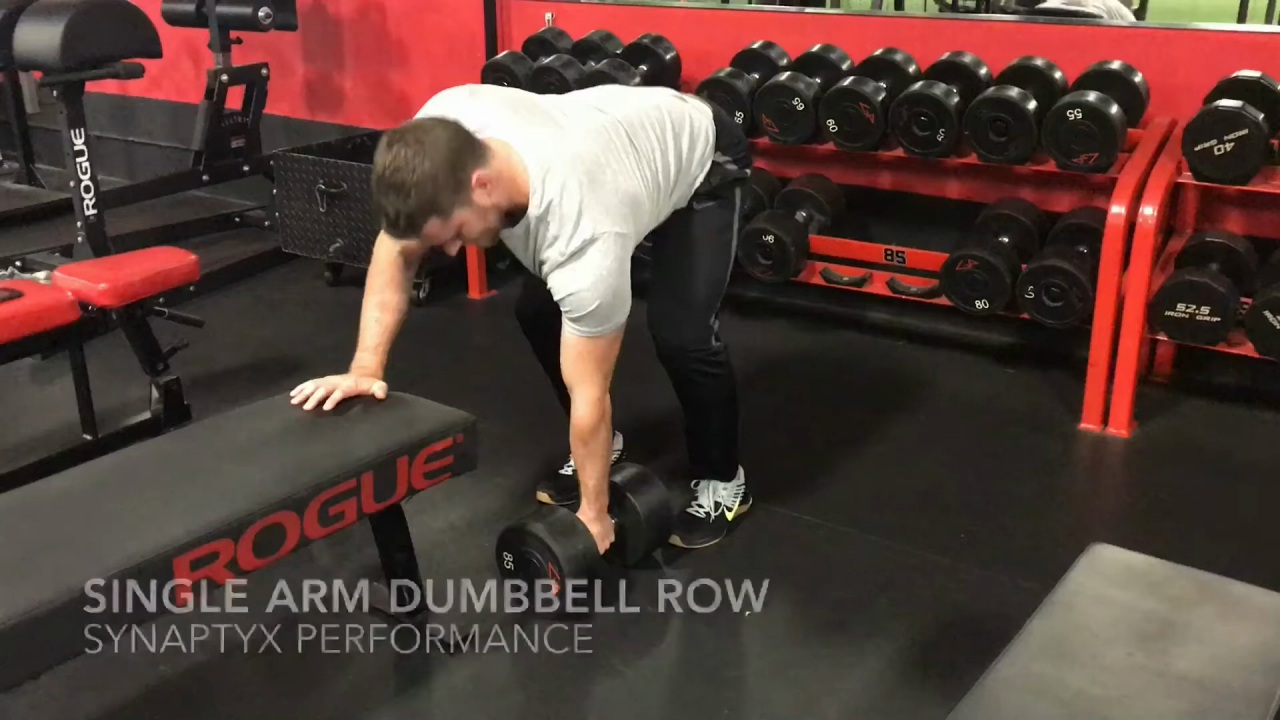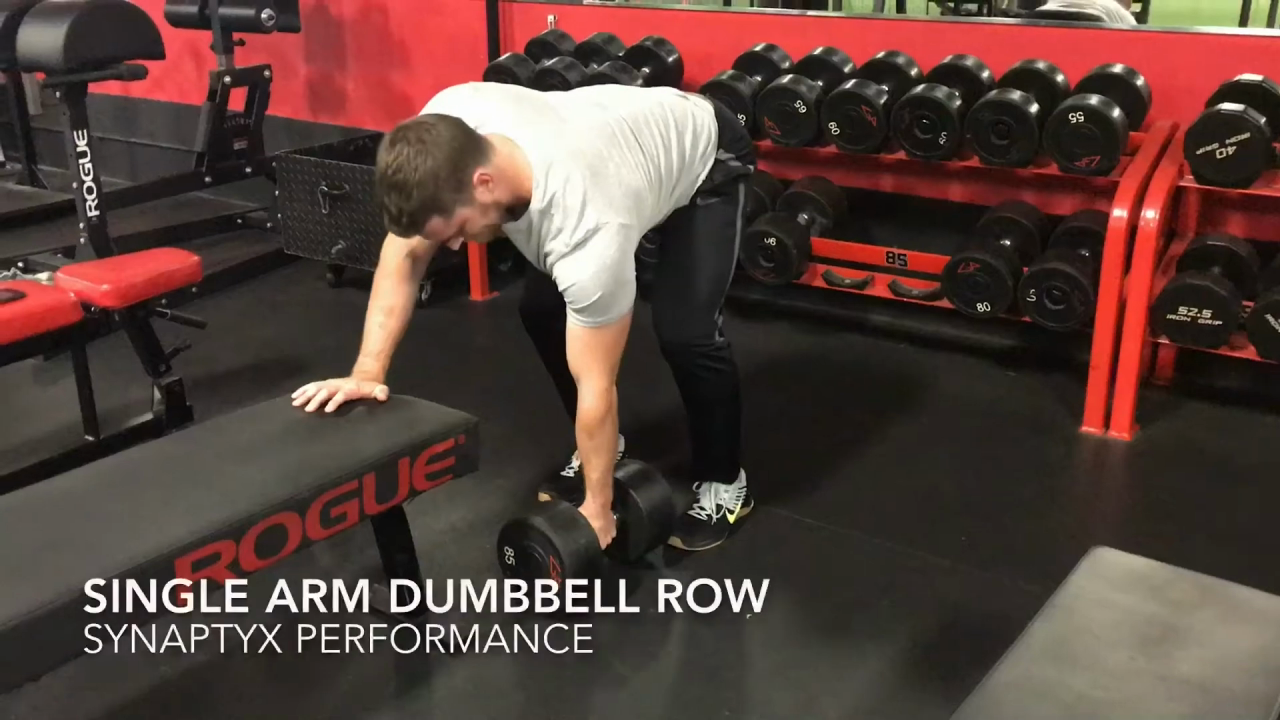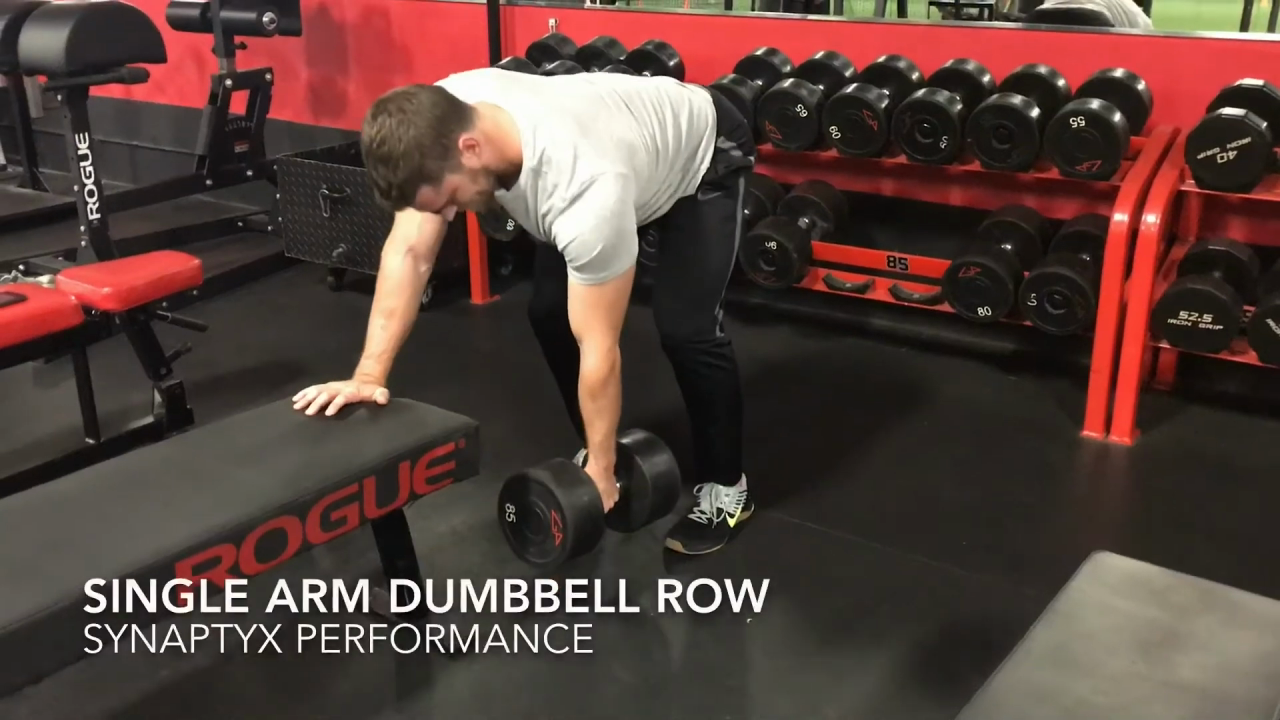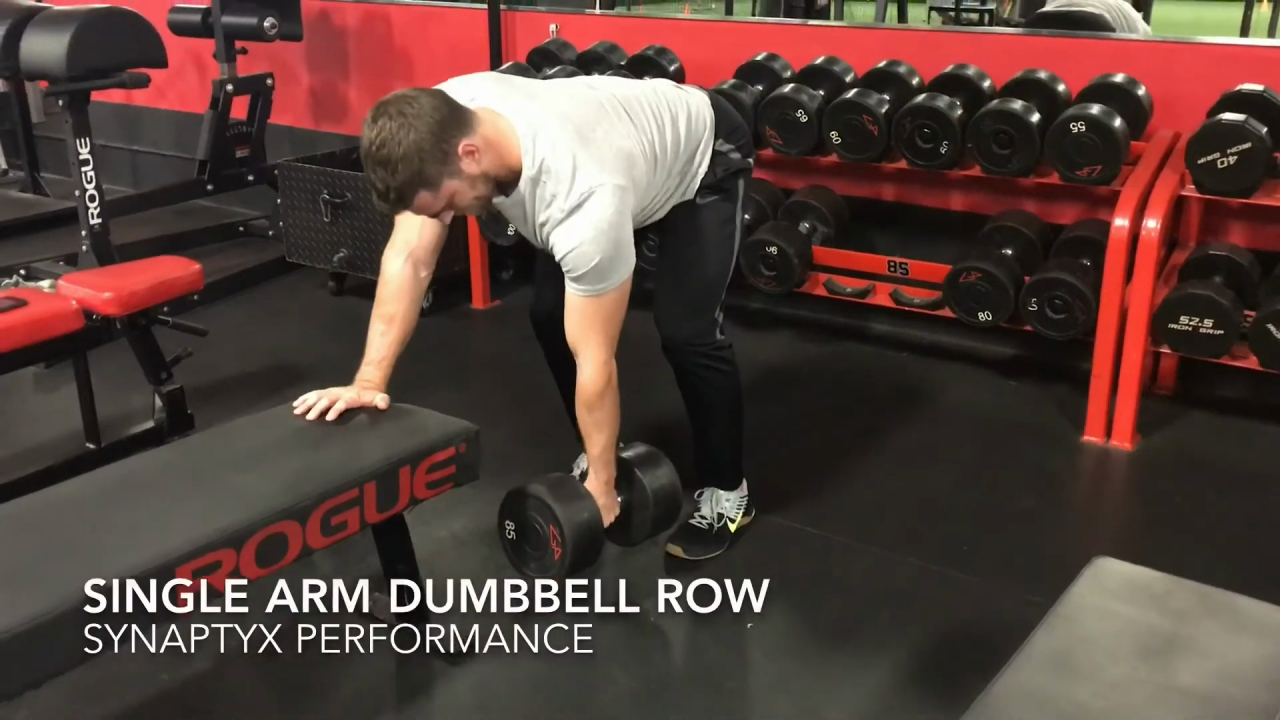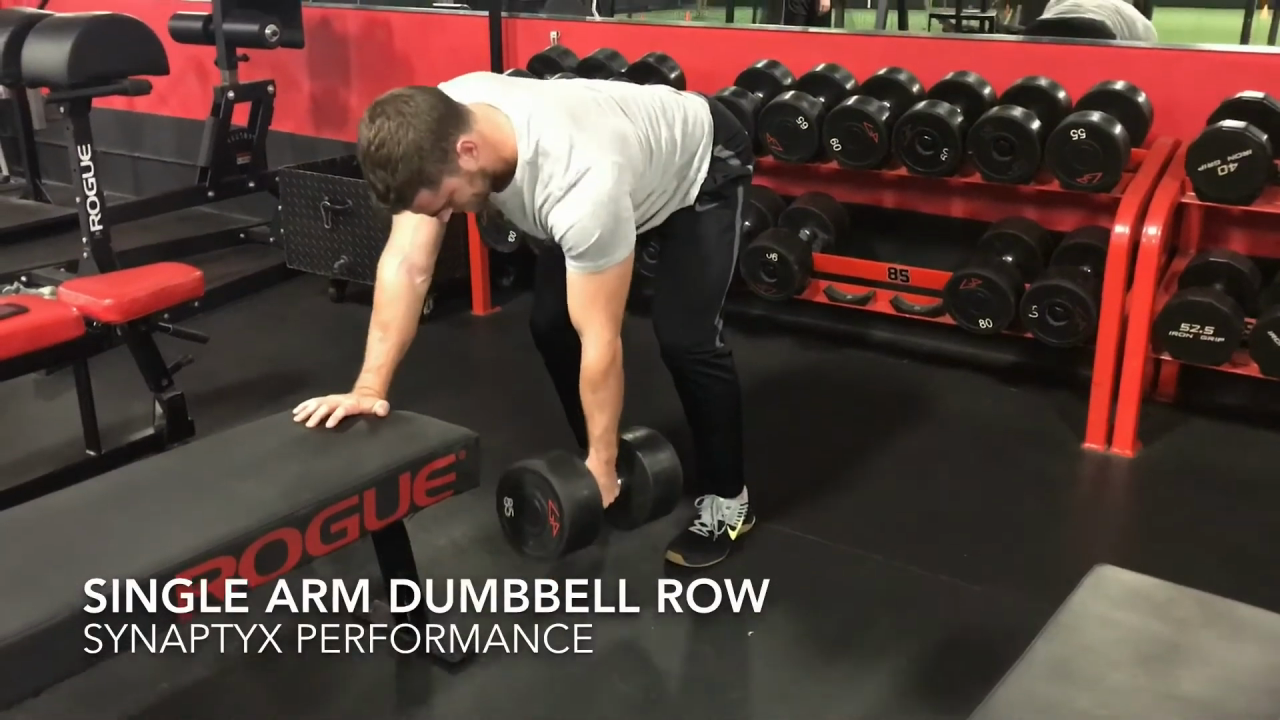
dt=0.3s
person 1, frame 1
left shoulder: (585, 237)
right shoulder: (442, 130)
left elbow: (588, 394)
right elbow: (398, 245)
left wrist: (594, 512)
right wrist: (366, 367)
left hip: (701, 159)
right hip: (624, 130)
left knee: (680, 335)
right knee: (537, 313)
left ankle: (721, 481)
right ankle: (602, 445)
person 1, frame 2
left shoulder: (587, 228)
right shoulder: (445, 132)
left elbow: (596, 387)
right elbow: (405, 252)
left wrist: (598, 509)
right wrist: (367, 373)
left hip: (705, 160)
right hip: (626, 138)
left knee: (684, 332)
right knee: (541, 311)
left ankle: (724, 483)
right ankle: (604, 448)
person 1, frame 3
left shoulder: (584, 187)
right shoulder: (440, 120)
left elbow: (599, 349)
right elbow: (409, 251)
left wrist: (601, 473)
right wrist: (369, 374)
left hip: (705, 153)
right hip: (630, 130)
left knee: (684, 327)
right knee: (550, 313)
left ankle: (724, 486)
right ankle: (598, 443)
person 1, frame 4
left shoulder: (582, 197)
right shoulder: (437, 126)
left elbow: (595, 361)
right elbow: (409, 258)
left wrist: (602, 484)
right wrist: (370, 381)
left hip: (702, 153)
right hip: (629, 135)
left knee: (684, 332)
right knee: (550, 317)
left ankle: (726, 491)
right ankle: (601, 455)
person 1, frame 5
left shoulder: (581, 180)
right shoulder: (434, 129)
left elbow: (600, 342)
right elbow: (406, 264)
left wrist: (602, 464)
right wrist: (370, 387)
left hip: (701, 163)
right hip: (635, 140)
left knee: (684, 338)
right knee: (551, 326)
left ankle: (727, 498)
right ankle: (601, 459)
